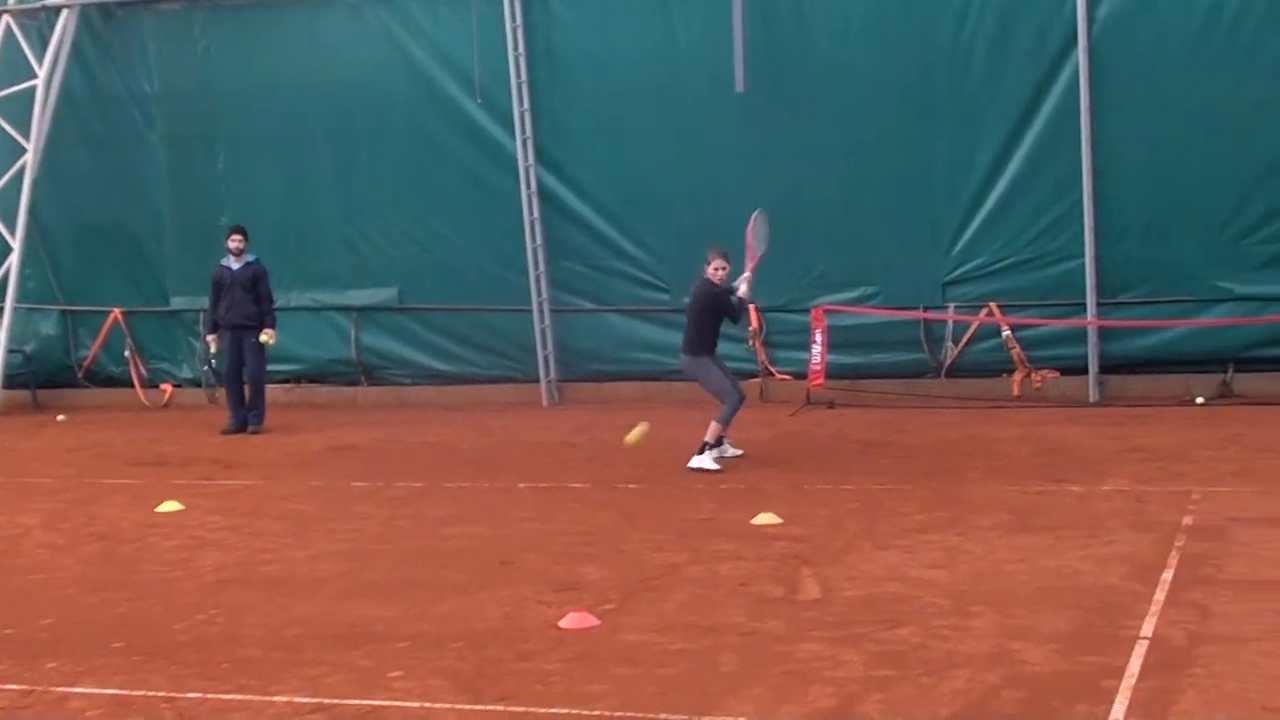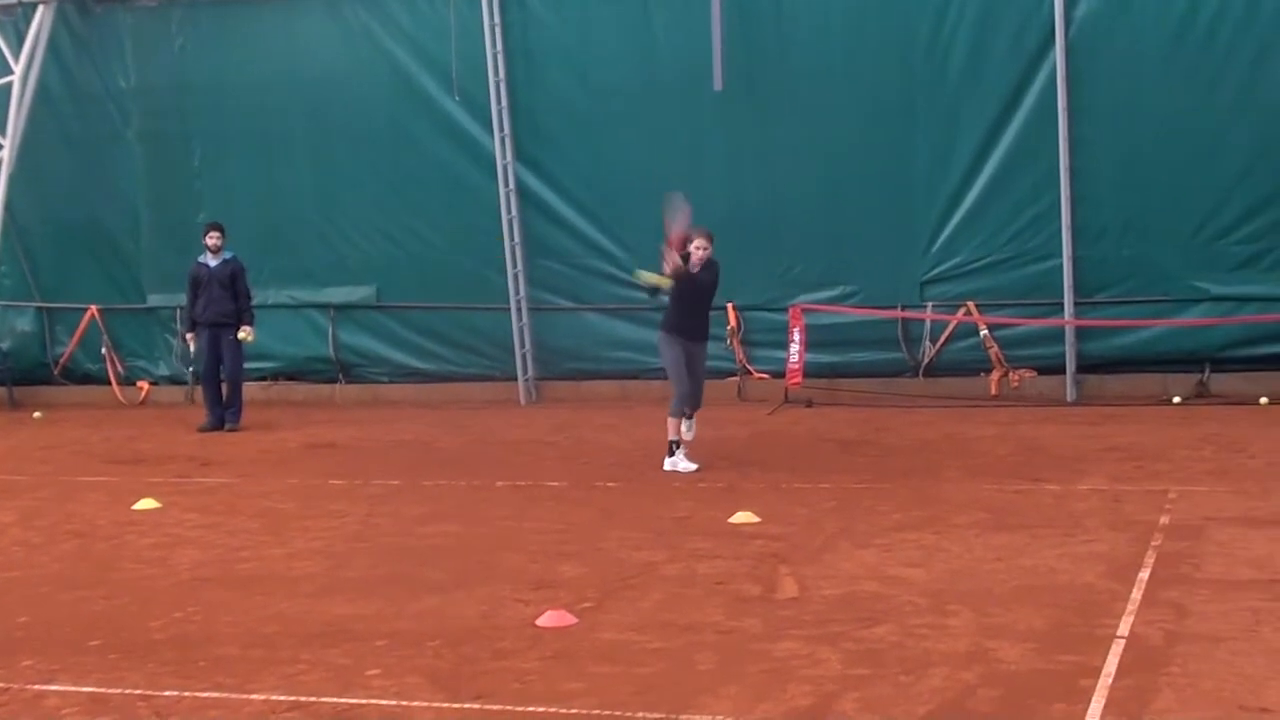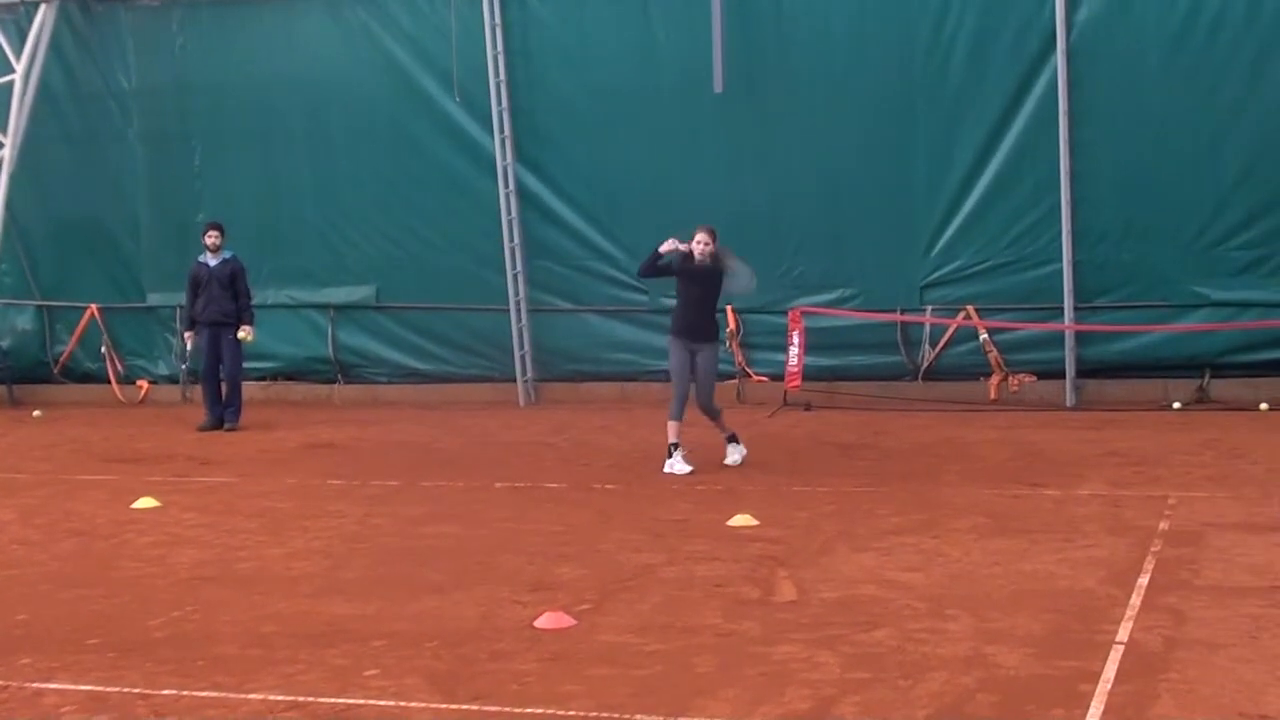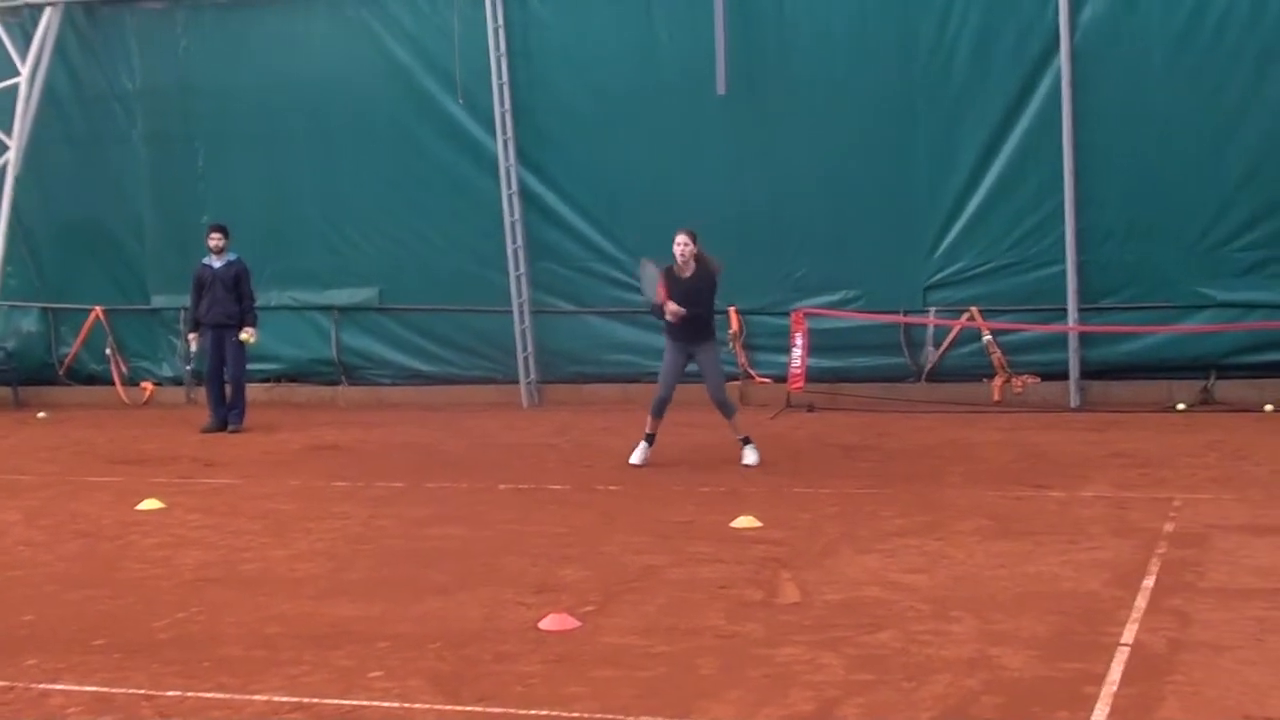
dt=0.3s
person 1, frame 1
left shoulder: (711, 286)
right shoulder: (711, 292)
right elbow: (735, 314)
left wrist: (735, 288)
right wrist: (742, 297)
left hip: (707, 354)
right hip: (695, 358)
left knee: (738, 396)
right knee: (733, 399)
left ankle: (718, 443)
right ankle: (702, 454)
person 1, frame 2
left shoulder: (712, 269)
right shoulder: (673, 268)
left elbow: (700, 288)
left wrist: (679, 271)
right wrist: (668, 273)
left hip: (697, 339)
right hip: (672, 337)
left knee: (695, 397)
right knee: (682, 392)
left ankle: (688, 416)
right ankle: (672, 455)
person 1, frame 3
left shoulder: (716, 270)
right shoulder: (681, 262)
left elbow: (689, 271)
right elbow: (643, 272)
left wrist: (679, 252)
right wrist: (662, 251)
left hip: (706, 342)
right hip: (679, 340)
left knee: (704, 402)
right knee: (681, 394)
left ankle: (734, 443)
right ankle: (673, 455)
person 1, frame 4
left shoulder: (707, 275)
right shoulder: (667, 274)
left elbow: (706, 312)
right elbow: (657, 308)
left wrist: (683, 312)
right wrist: (666, 311)
left hip: (704, 343)
right hip: (676, 343)
left knee: (719, 397)
right knee: (662, 395)
left ankle: (747, 445)
right ankle: (647, 444)
person 2, frame 1
left shoulder: (256, 267)
right shoulder: (219, 271)
left elbow: (266, 299)
right elbow: (213, 302)
left wrist: (269, 325)
right wrist: (211, 330)
left hip: (252, 329)
right hip: (228, 330)
left knee: (255, 374)
right knee: (230, 375)
left ankle: (255, 419)
right ankle: (238, 419)
person 2, frame 2
left shoulder: (234, 265)
right shoulder: (197, 268)
left elbow: (243, 296)
right elbow: (191, 300)
left wrist: (247, 322)
right wrist: (189, 329)
left hip: (229, 327)
right hip: (205, 328)
left knee: (232, 372)
right knee: (208, 373)
left ankle: (232, 417)
right ankle: (214, 417)
person 2, frame 3
left shoulder: (234, 264)
right shoulder: (197, 268)
left elbow: (243, 296)
right elbow: (191, 299)
left wrist: (247, 322)
right wrist: (188, 327)
left hip: (229, 326)
right hip: (205, 327)
left knee: (232, 372)
right knee: (208, 372)
left ankle: (231, 417)
right ankle: (214, 416)
person 2, frame 4
left shoulder: (238, 266)
right shoulder: (201, 269)
left elbow: (247, 298)
right elbow: (195, 301)
left wrist: (250, 324)
right wrist: (192, 328)
left hip: (233, 328)
right hip: (209, 329)
left knee: (235, 373)
right knee: (212, 373)
left ankle: (235, 418)
right ankle: (218, 418)
